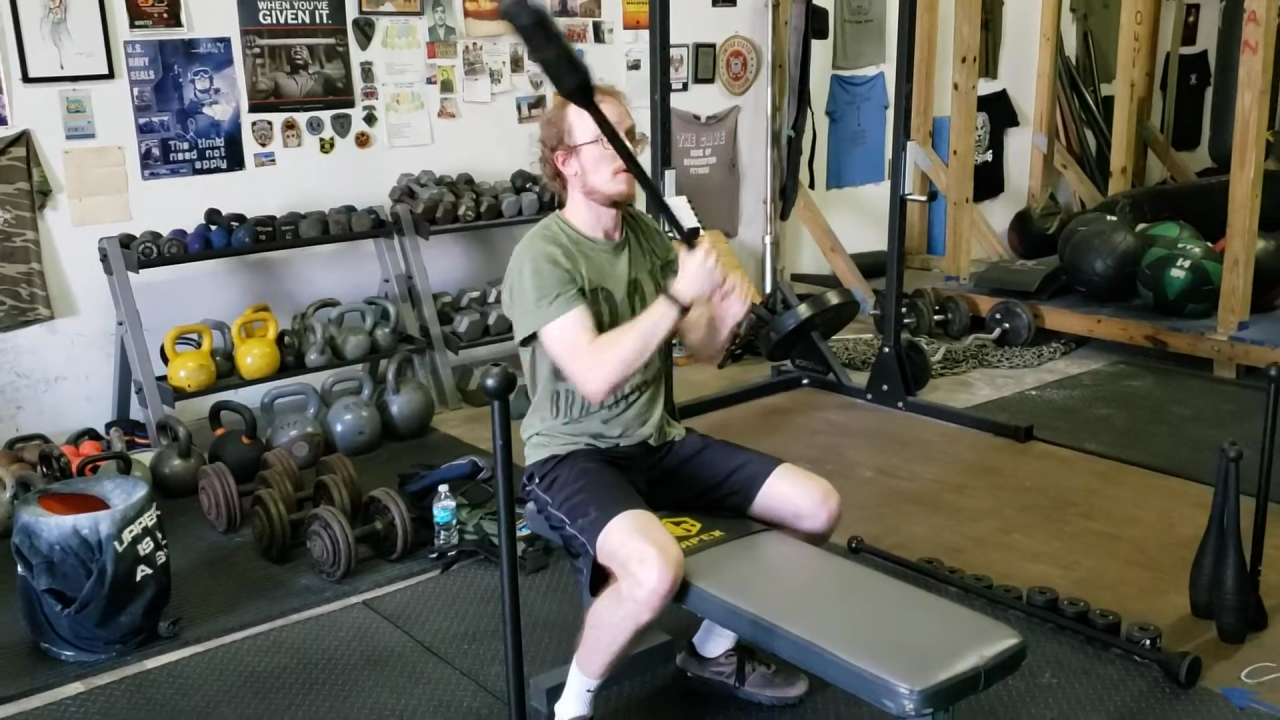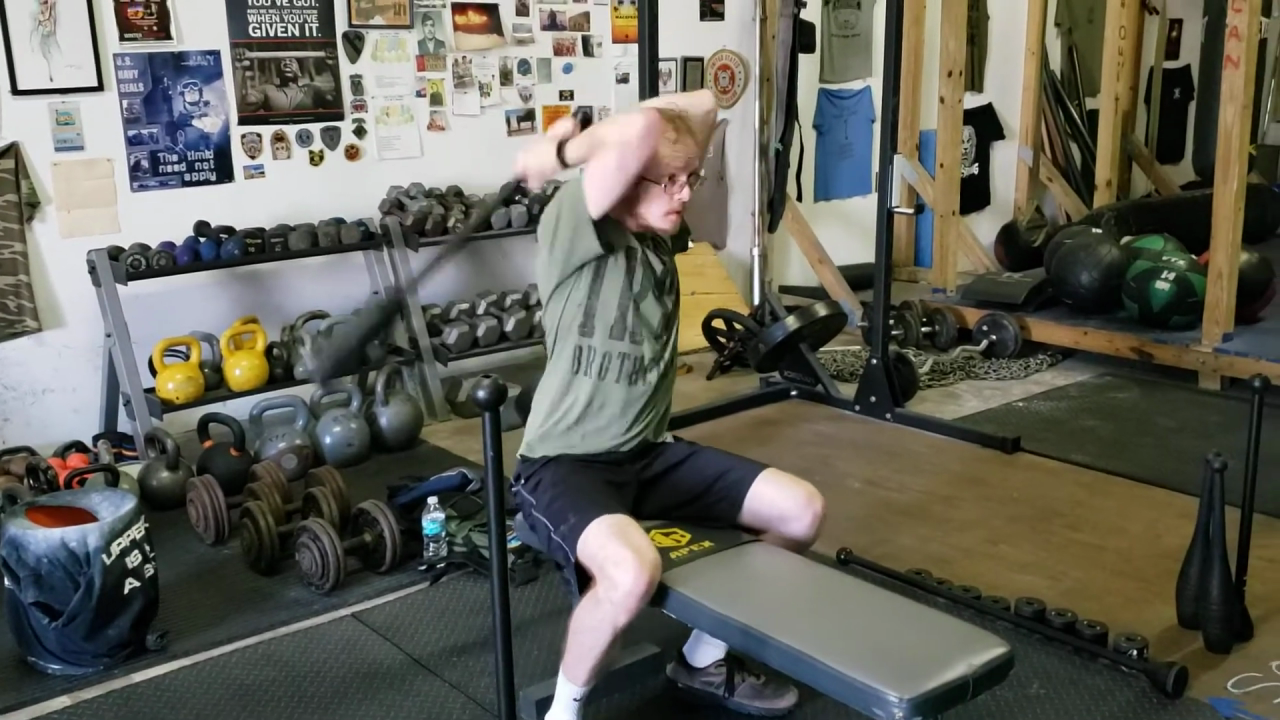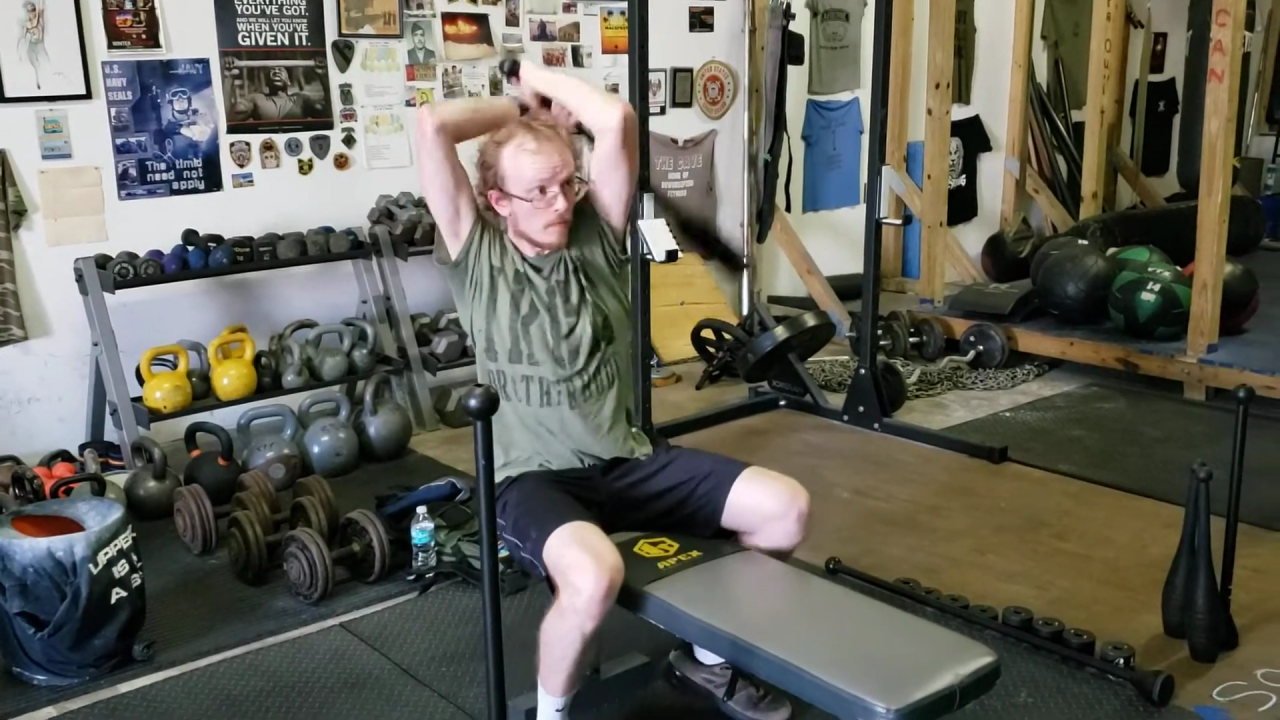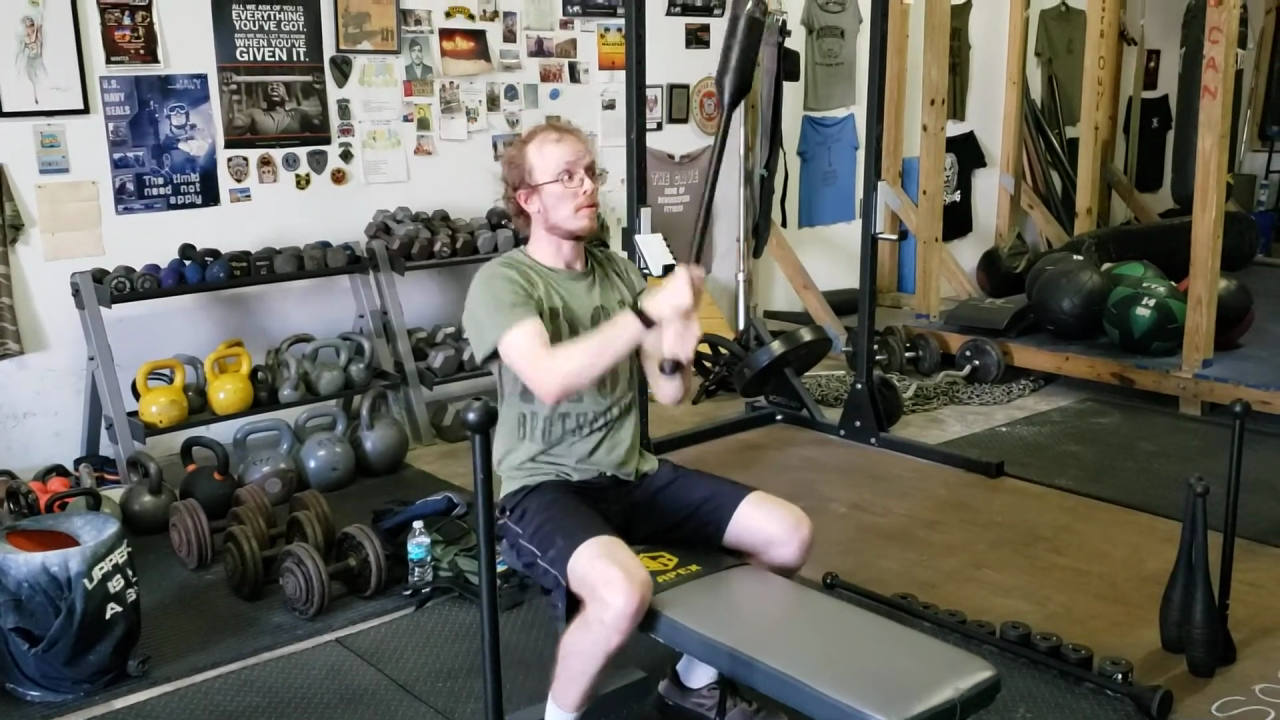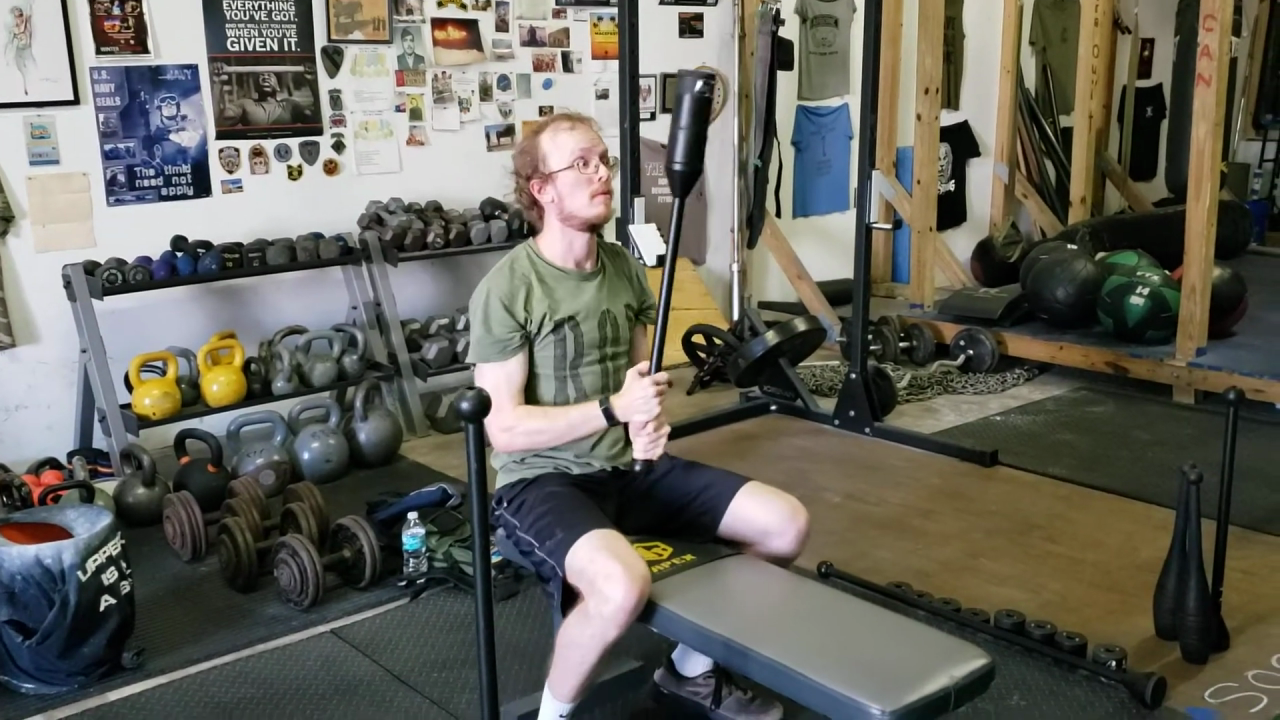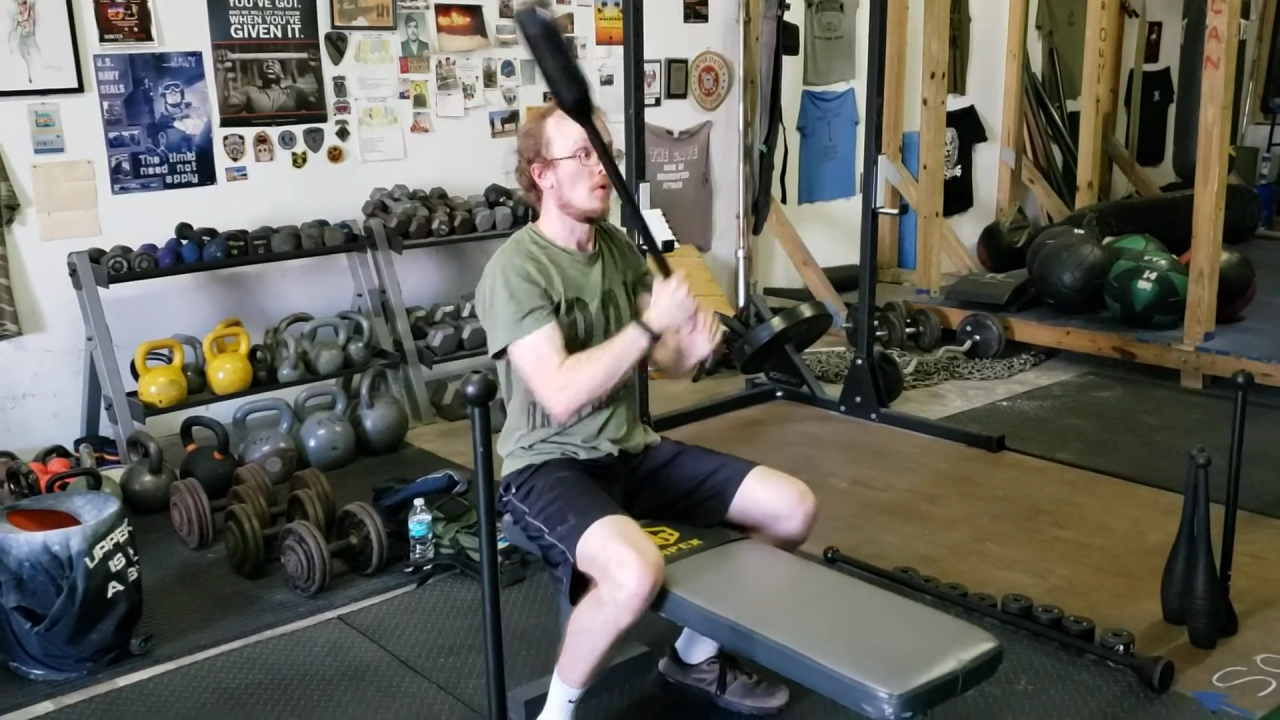
dt=0.4s
person 1, frame 1
left shoulder: (648, 233)
right shoulder: (541, 254)
left elbow: (700, 344)
right elbow: (597, 375)
left wrist: (719, 317)
right wrist: (680, 296)
left hip: (657, 442)
right hip: (572, 454)
left knee: (817, 505)
right knee: (654, 570)
left ankle: (714, 649)
person 1, frame 2
left shoulder: (650, 219)
right shoulder: (575, 218)
left elbow: (698, 108)
right elbow: (641, 130)
left wrist: (572, 135)
right wrist: (573, 147)
left hip: (648, 451)
right hip: (565, 460)
left knee: (802, 510)
right knee: (631, 572)
left ankle: (705, 657)
person 1, frame 3
left shoulder: (598, 236)
right shoulder: (475, 252)
left elbow: (617, 122)
right elbow: (429, 126)
left wrist: (547, 80)
right wrist: (518, 104)
left hip: (630, 461)
right hip: (536, 476)
left knee: (786, 510)
right knee: (592, 576)
left ankle: (708, 656)
person 1, frame 4
left shoulder: (619, 272)
right shoulder: (501, 282)
left elbow: (669, 391)
right elbow: (549, 381)
left wrist: (677, 350)
right wrist: (647, 313)
left hip: (633, 474)
right hip: (545, 487)
left knee: (790, 533)
right knee: (622, 592)
person 1, frame 5
left shoulder: (623, 267)
right shoulder: (506, 290)
right elbow: (504, 430)
left wrist: (646, 421)
right wrist: (613, 410)
left hip: (625, 470)
right hip: (541, 482)
left knee: (785, 524)
right knee: (620, 585)
left ankle: (692, 668)
person 1, frame 6
left shoulder: (617, 246)
right shoulder: (515, 270)
left elbow: (656, 354)
right elbow: (562, 394)
left wrist: (686, 342)
right wrist: (650, 325)
left hip: (632, 451)
right hip: (548, 467)
left knee: (792, 507)
right knee: (634, 571)
left ankle: (696, 655)
